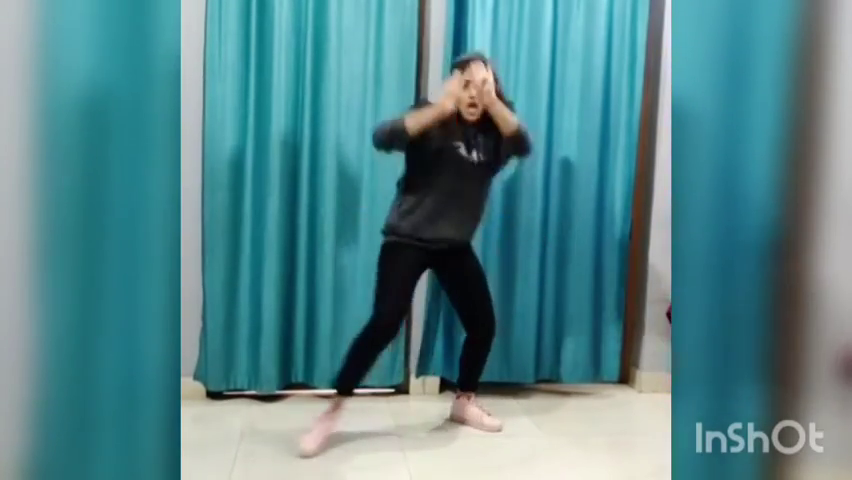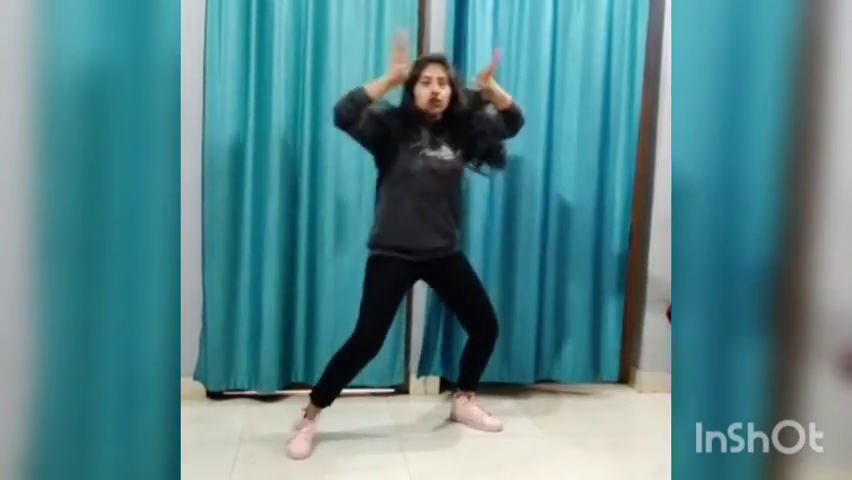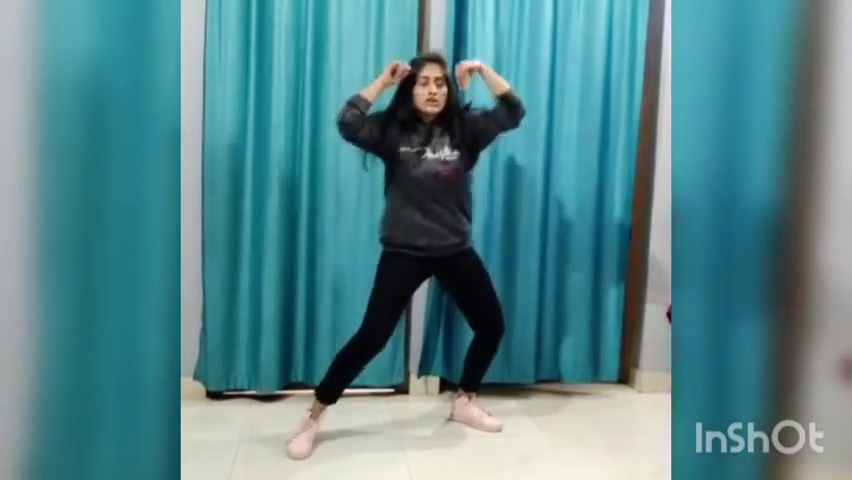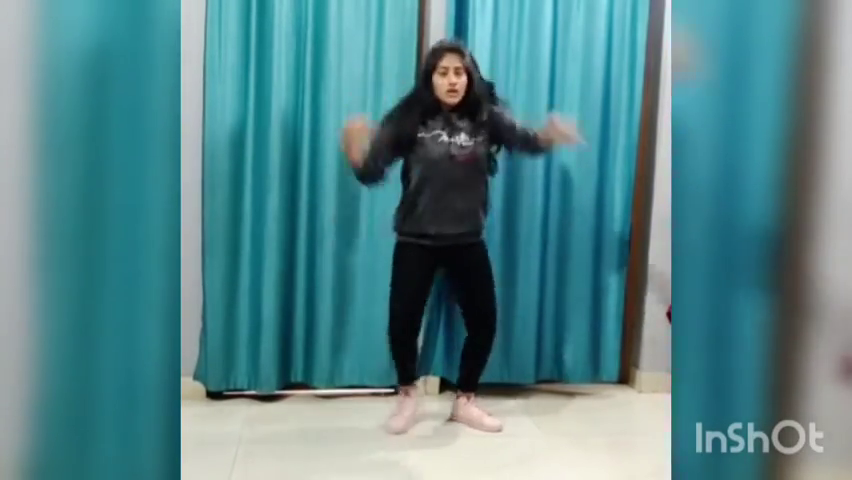
dt=0.2s
person 1, frame 1
left shoulder: (492, 134)
right shoulder: (428, 125)
left elbow: (523, 145)
right elbow: (383, 137)
left wrist: (492, 99)
right wrist: (441, 107)
left hip: (455, 246)
right hip: (406, 241)
left knee: (484, 324)
right knee: (385, 324)
left ankle: (465, 402)
right ankle: (333, 412)
person 1, frame 2
left shoulder: (466, 130)
right shoulder: (392, 128)
left elbow: (513, 123)
right elbow: (344, 115)
left wrist: (489, 86)
right wrist: (392, 78)
left hip: (443, 253)
right hip: (393, 254)
left knee: (486, 326)
right knee: (368, 338)
left ankle: (464, 401)
right ankle: (309, 417)
person 1, frame 3
left shoulder: (465, 127)
right shoulder: (391, 131)
left elbow: (513, 113)
right elbow: (347, 123)
left wrist: (482, 70)
right wrist: (384, 81)
left hip: (455, 250)
right hip: (403, 252)
left knee: (491, 325)
right knee: (371, 336)
left ankle: (465, 401)
right ankle: (313, 417)
person 1, frame 4
left shoulder: (486, 117)
right shoulder: (408, 121)
left elbow: (528, 142)
right elbow: (371, 173)
left wrist: (553, 134)
right wrist: (356, 149)
left hip: (467, 241)
right hip: (416, 241)
left knee: (483, 323)
right knee: (403, 323)
left ankle: (465, 401)
right ankle: (407, 396)
